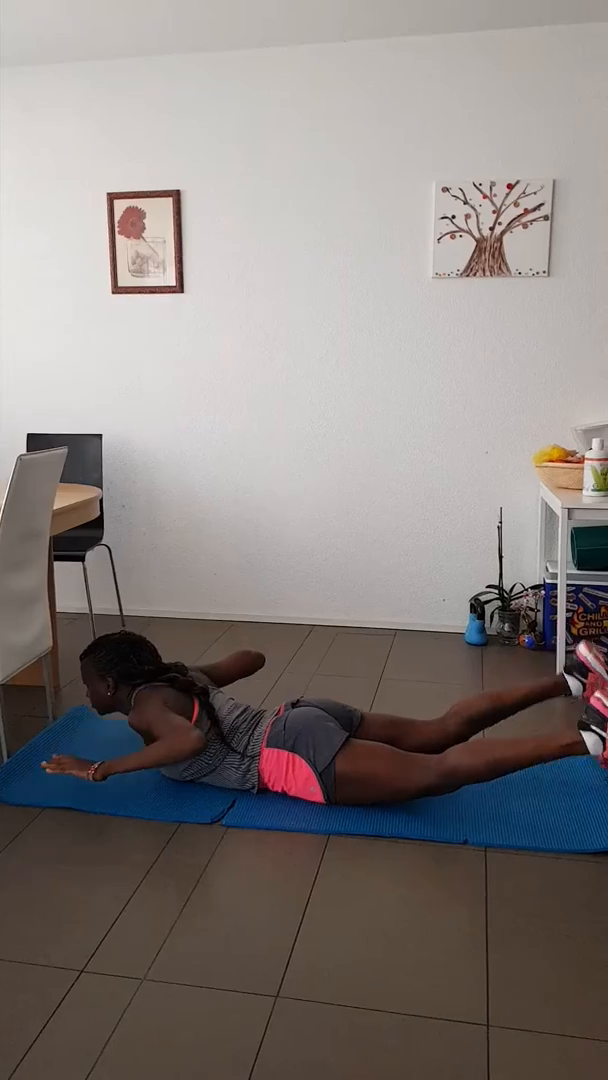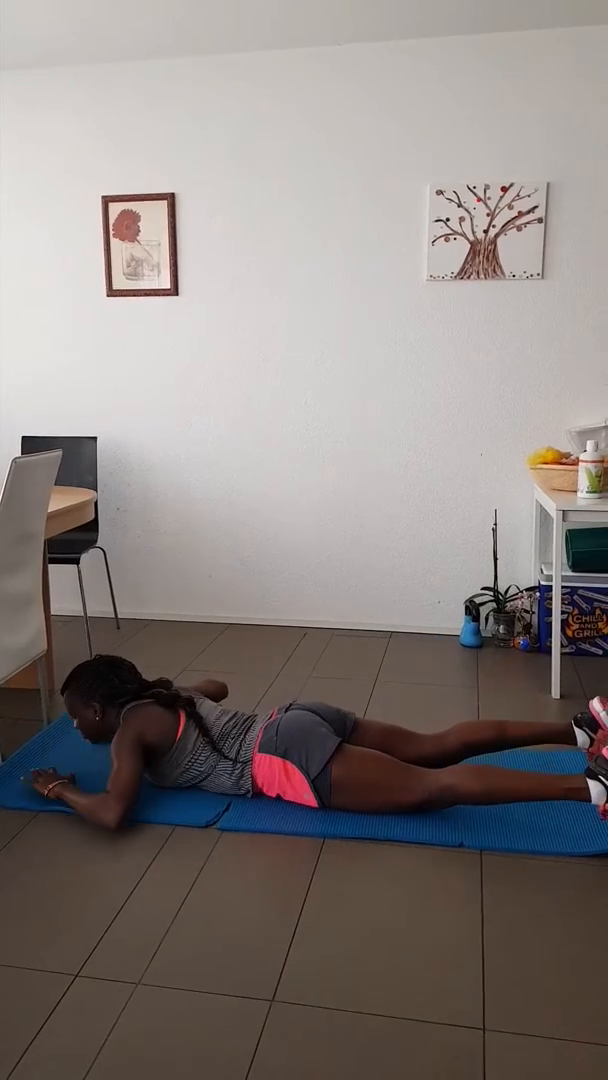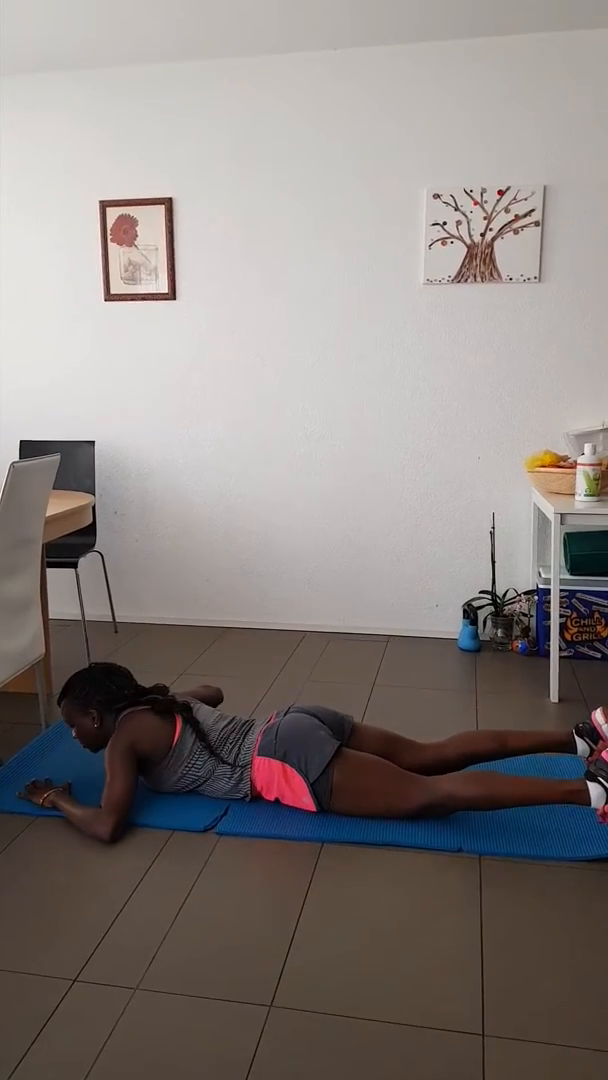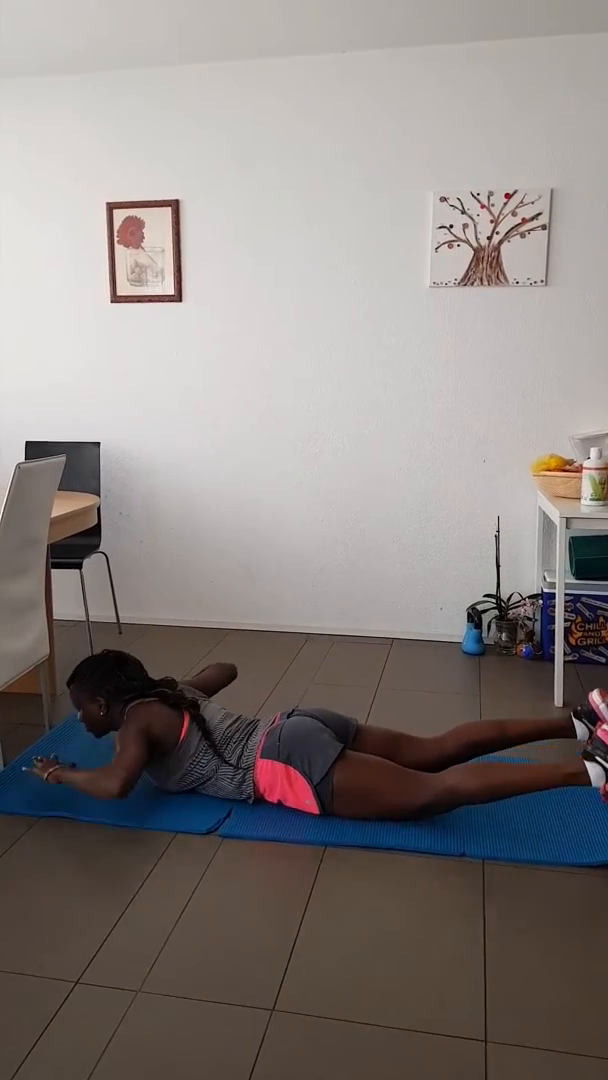
dt=0.5s
person 1, frame 1
left shoulder: (145, 706)
right shoulder: (182, 678)
left elbow: (193, 740)
right elbow: (254, 657)
left wrist: (100, 769)
left hip: (300, 756)
right hip: (305, 721)
left knee: (441, 772)
right knee: (442, 732)
person 1, frame 2
left shoulder: (129, 730)
right shoulder: (167, 696)
left elbow: (113, 813)
right elbow: (219, 686)
left wrist: (61, 790)
left hip: (292, 762)
right hip: (300, 724)
left knee: (435, 787)
right knee: (436, 748)
person 1, frame 3
left shoulder: (125, 736)
right shoulder: (162, 703)
left elbow: (108, 826)
right elbow: (213, 690)
left wrist: (58, 801)
left hip: (290, 764)
right hip: (299, 729)
left knee: (433, 794)
right knee: (432, 756)
person 1, frame 4
left shoulder: (136, 721)
right shoulder: (173, 694)
left elbow: (116, 785)
right elbow: (226, 668)
left wrist: (64, 774)
left hip: (295, 768)
right hip: (303, 730)
left knee: (436, 790)
right knee: (438, 751)
